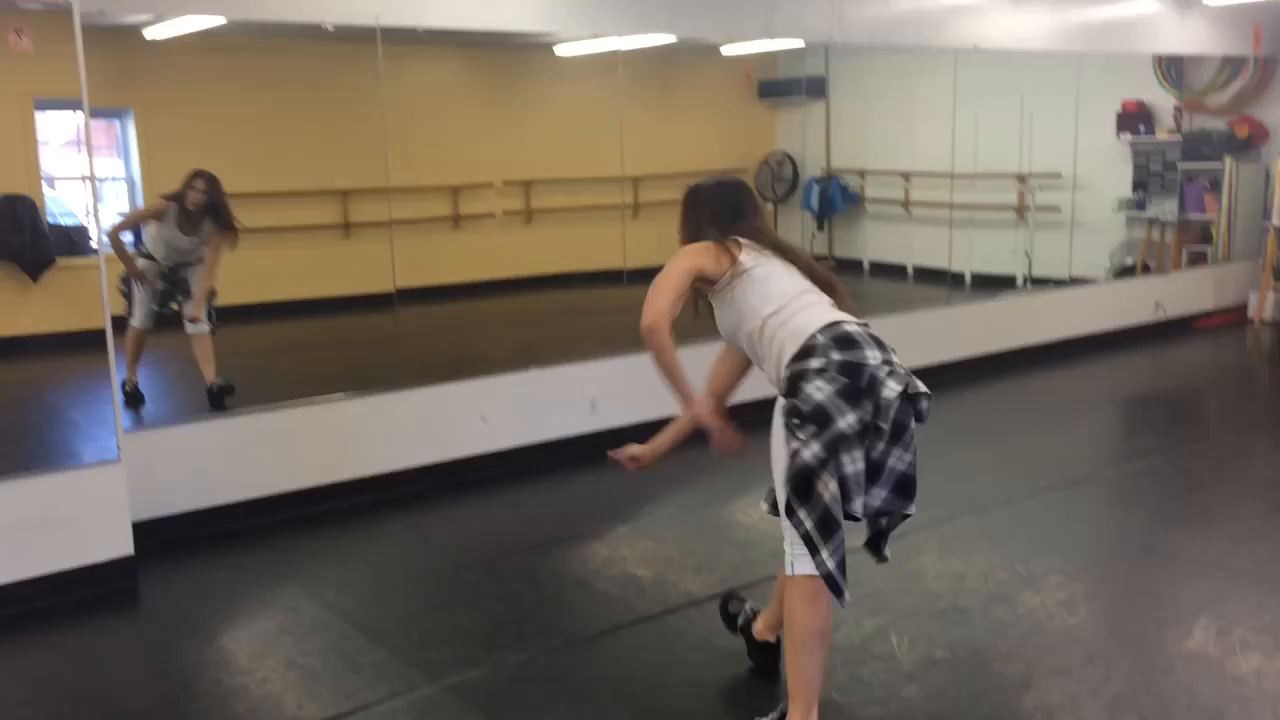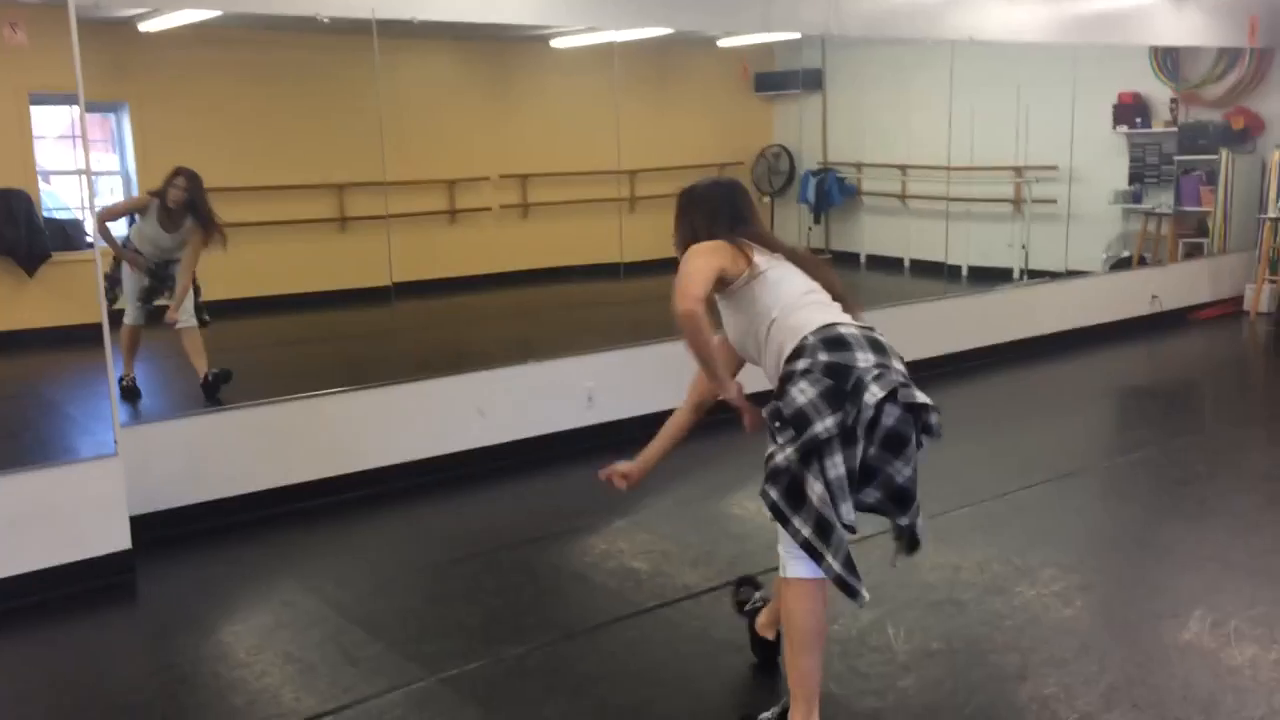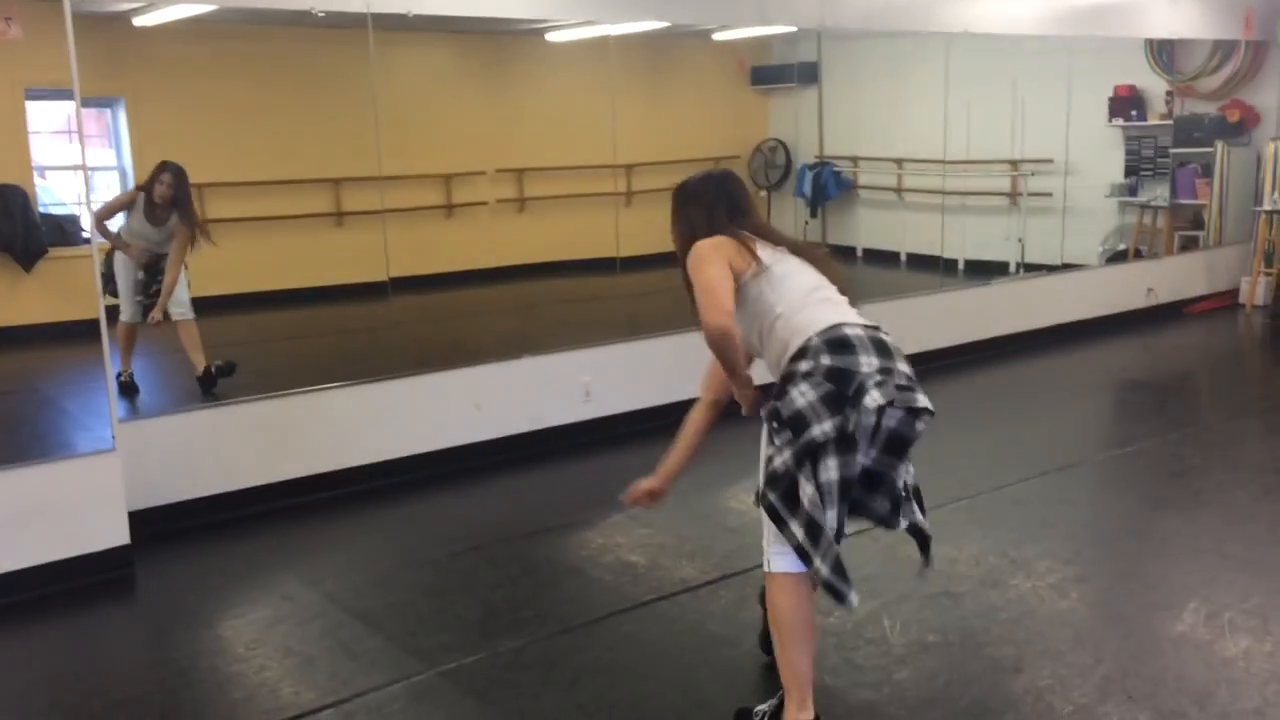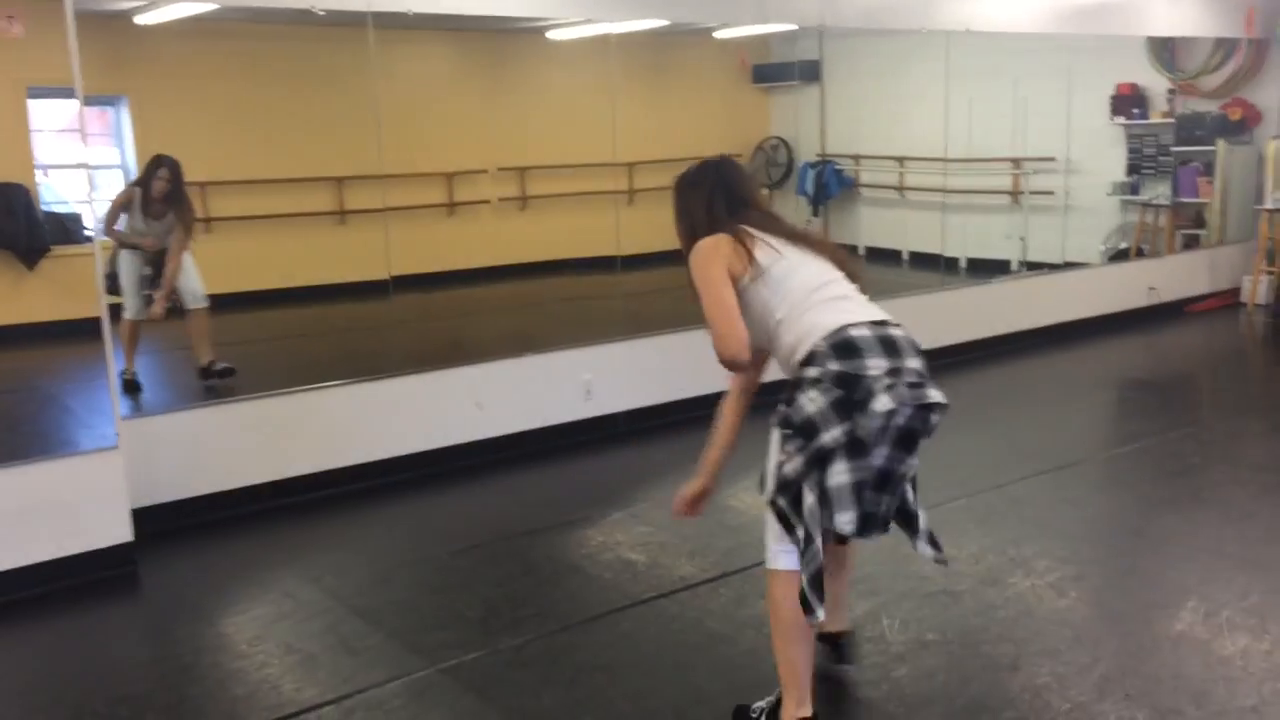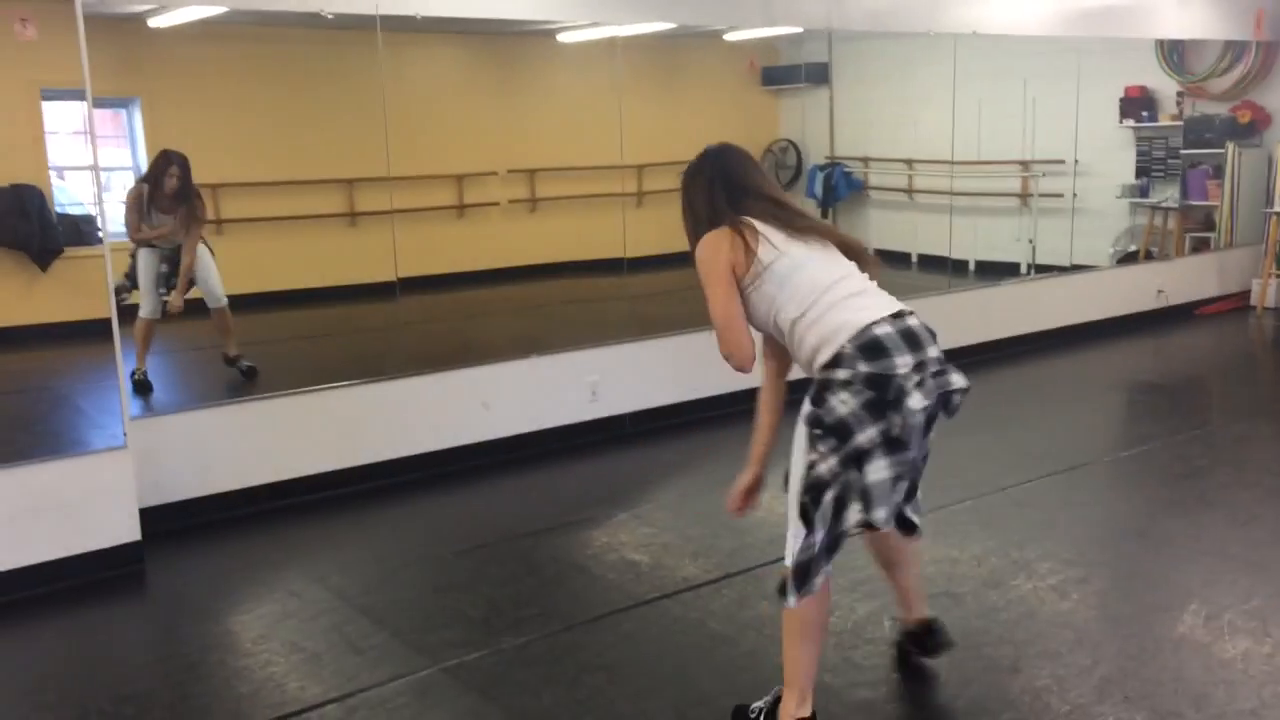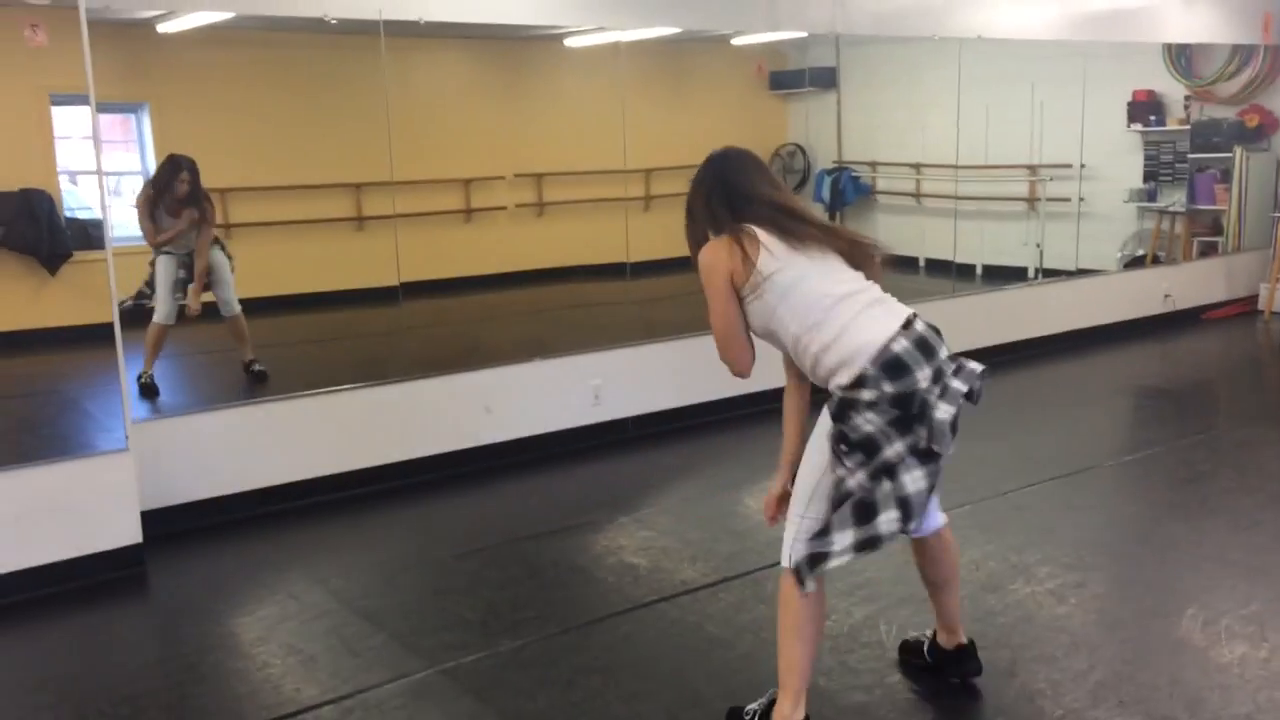
dt=0.1s
person 1, frame 1
left shoulder: (701, 255)
right shoulder: (766, 263)
left elbow: (653, 323)
right elbow: (722, 381)
left wrist: (695, 406)
right wrist: (655, 450)
left hip: (833, 374)
right hip: (875, 375)
left knee: (807, 541)
right knee: (810, 526)
right ankle: (767, 631)
person 1, frame 2
left shoulder: (710, 253)
right shoulder: (765, 269)
left elbow: (688, 309)
right elbow: (704, 392)
left wrist: (732, 393)
right wrist: (644, 462)
left hip: (827, 373)
right hip: (875, 374)
left knee: (802, 545)
right knee: (809, 525)
right ankle: (770, 626)
person 1, frame 3
left shoulder: (710, 253)
left elbow: (721, 327)
right elbow: (716, 390)
left wrist: (744, 382)
right wrist: (664, 475)
left hip: (829, 372)
right hip: (884, 373)
left knee: (785, 544)
right knee: (803, 510)
right ankle: (786, 628)
person 1, frame 4
left shoulder: (711, 249)
right shoulder: (783, 246)
left elbow: (732, 351)
right elbow: (746, 381)
left wrist: (758, 356)
right wrist: (706, 476)
left hip: (841, 372)
right hip: (899, 363)
left knee: (789, 542)
right knee: (824, 508)
right ankle: (833, 630)
person 1, frame 5
left shoulder: (718, 244)
right shoulder: (795, 233)
left elbow: (740, 357)
right elbow: (776, 360)
left wrist: (733, 308)
right wrist: (754, 466)
left hip: (857, 373)
right hip: (912, 348)
left knee: (807, 539)
right knee: (877, 499)
right ankle: (918, 623)
person 1, frame 6
left shoulder: (720, 253)
right shoulder: (805, 239)
left elbow: (740, 363)
right wrist: (787, 473)
left hip: (873, 385)
right hip: (923, 353)
left knee: (804, 546)
right knee: (917, 508)
right ankle: (953, 645)
person 2, frame 1
left shoulder: (212, 226)
right shoulder: (165, 209)
left elbow: (208, 271)
right elbow: (114, 232)
left wrist: (198, 305)
right wrist: (130, 266)
left hip: (188, 266)
right hip: (151, 260)
left knee: (198, 321)
right knee: (141, 320)
left ankle: (212, 384)
right ankle: (130, 380)
person 2, frame 2
left shoulder: (194, 224)
right shoulder: (148, 203)
left elbow: (187, 269)
right elbow: (100, 218)
left wrist: (175, 308)
right wrist: (121, 254)
left hip: (174, 262)
right hip: (138, 257)
left knee: (186, 317)
right knee: (134, 316)
left ankle: (205, 377)
right ankle: (127, 375)
person 2, frame 3
left shoulder: (182, 216)
right shoulder: (133, 199)
left elbow: (174, 265)
right elbow: (98, 219)
left wrist: (161, 305)
right wrist: (125, 246)
left hip: (165, 256)
right hip: (130, 251)
left knee: (182, 309)
right knee: (130, 312)
left ankle: (203, 371)
right ankle: (125, 372)
person 2, frame 4
left shoulder: (180, 209)
right shoulder: (131, 196)
left elbow: (176, 257)
right elbow: (109, 229)
left wrist: (162, 297)
right wrist: (142, 242)
left hip: (170, 249)
right hip: (135, 250)
left knee: (196, 296)
right knee: (134, 309)
left ankle: (206, 362)
right ankle: (128, 369)
person 2, frame 5
left shoulder: (191, 202)
right shoulder: (139, 194)
left elbow: (189, 250)
right elbow: (134, 236)
left wrist: (179, 291)
right wrist: (169, 229)
left hip: (187, 246)
right hip: (152, 248)
left knee: (217, 297)
right knee: (149, 308)
left ankle: (233, 354)
right ankle: (139, 369)
person 2, frame 6
left shoulder: (201, 205)
right shoulder: (148, 199)
left elbow: (202, 252)
right elbow: (153, 241)
left wrist: (196, 293)
right wrist: (182, 226)
left hip: (204, 250)
right hip: (170, 254)
left knee: (230, 304)
right knee: (164, 313)
left ankle: (250, 360)
right ankle: (146, 372)
